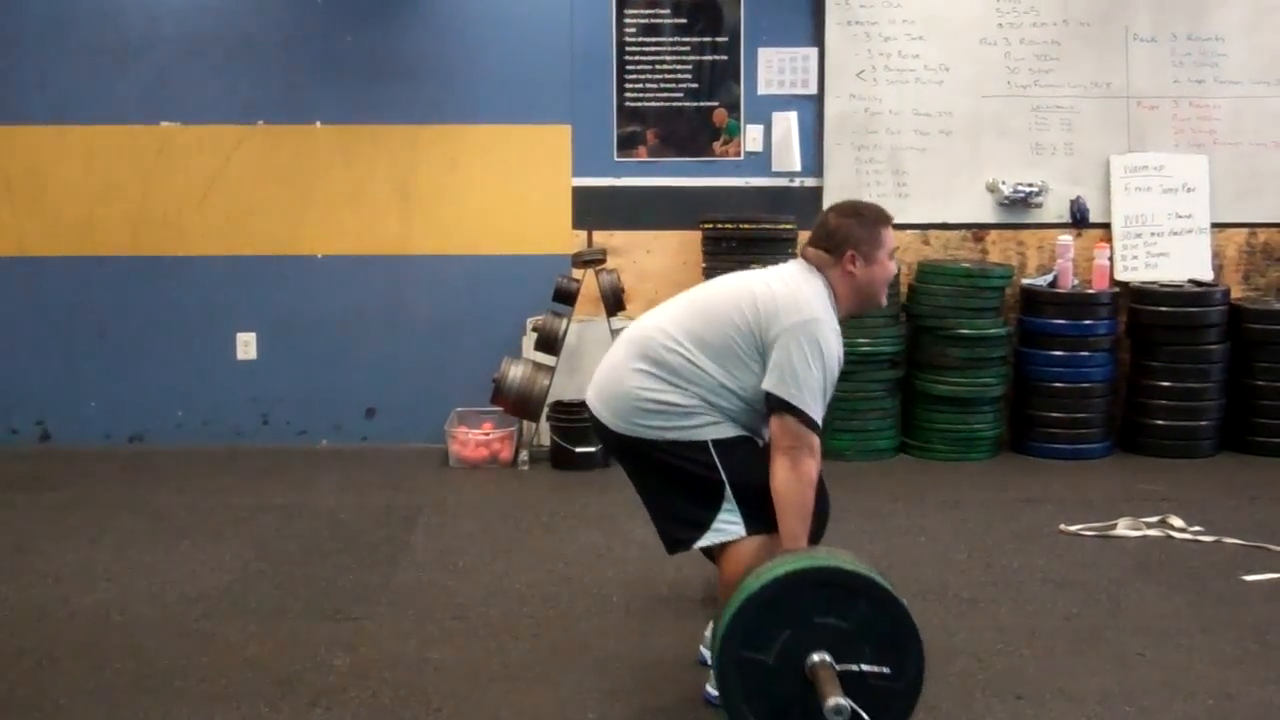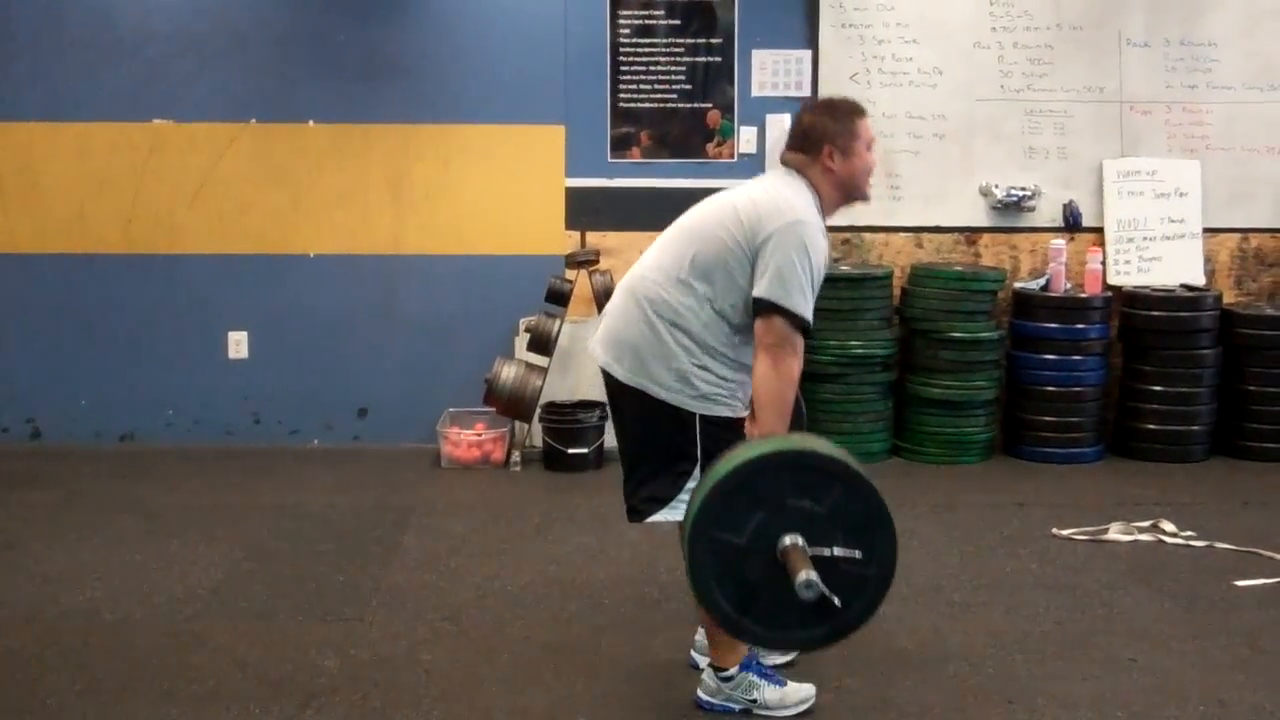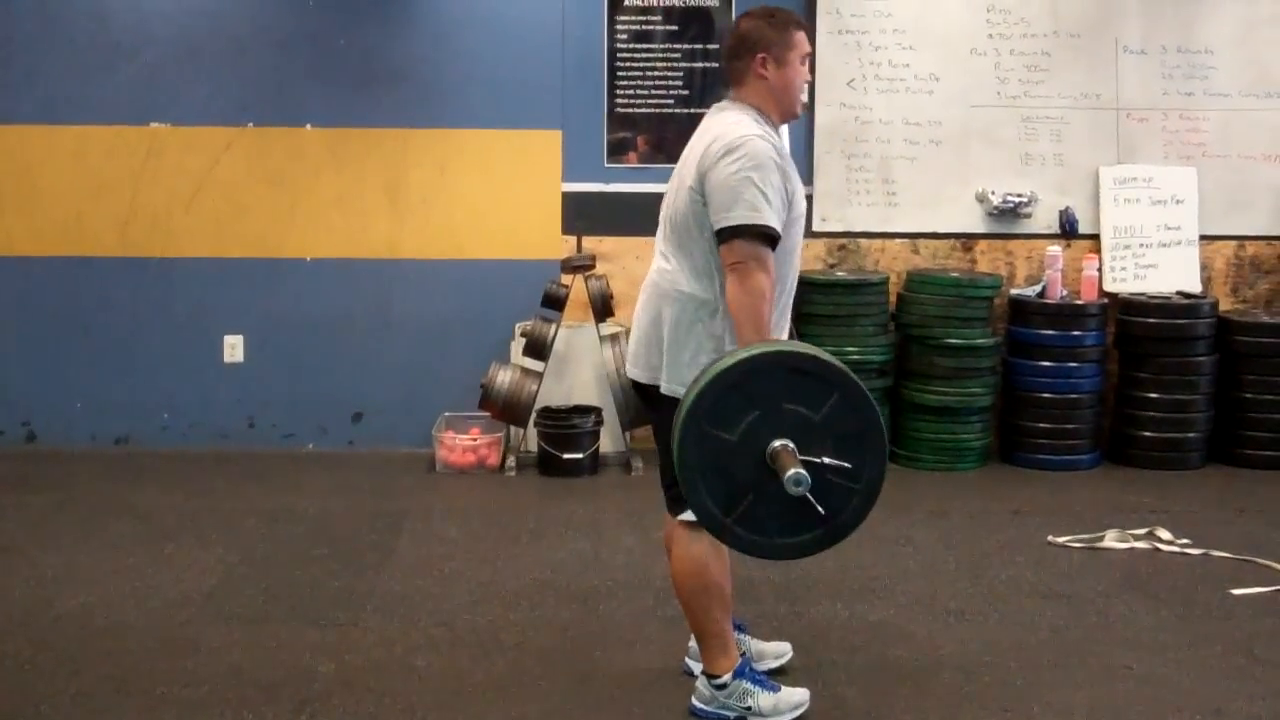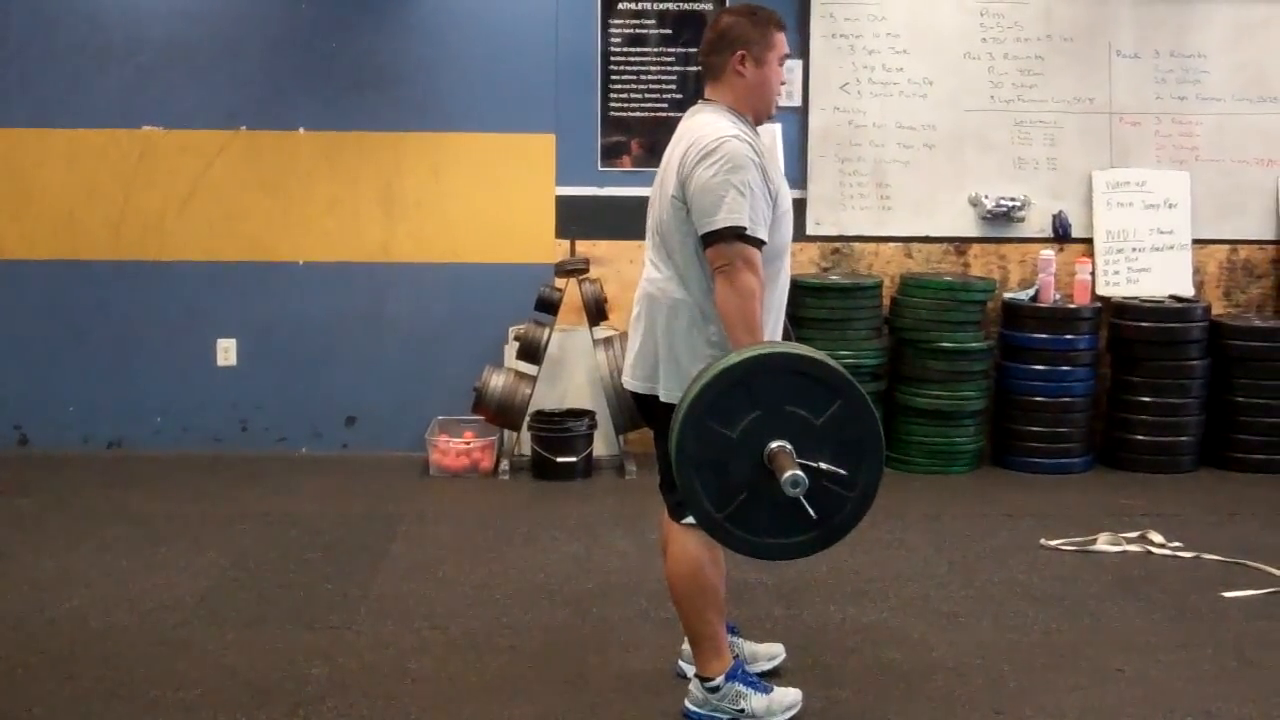
dt=0.3s
person 1, frame 1
left shoulder: (795, 287)
right shoulder: (809, 320)
right elbow: (796, 452)
left hip: (640, 392)
right hip: (653, 406)
left knee: (756, 507)
right knee: (762, 521)
person 1, frame 2
left shoulder: (779, 198)
right shoulder: (796, 224)
left elbow: (765, 345)
right elbow: (778, 352)
left wrist: (750, 416)
left hip: (655, 345)
right hip: (664, 359)
left ankle: (722, 632)
person 1, frame 3
left shoulder: (727, 131)
right shoulder: (747, 144)
right elbow: (746, 267)
left hip: (689, 347)
right hip: (697, 356)
right knee: (700, 513)
left ankle: (717, 637)
person 1, frame 4
left shoulder: (707, 133)
right shoulder: (727, 145)
right elbow: (733, 271)
left hip: (688, 356)
right hip: (697, 364)
left knee: (701, 511)
right knee: (698, 516)
left ankle: (712, 639)
